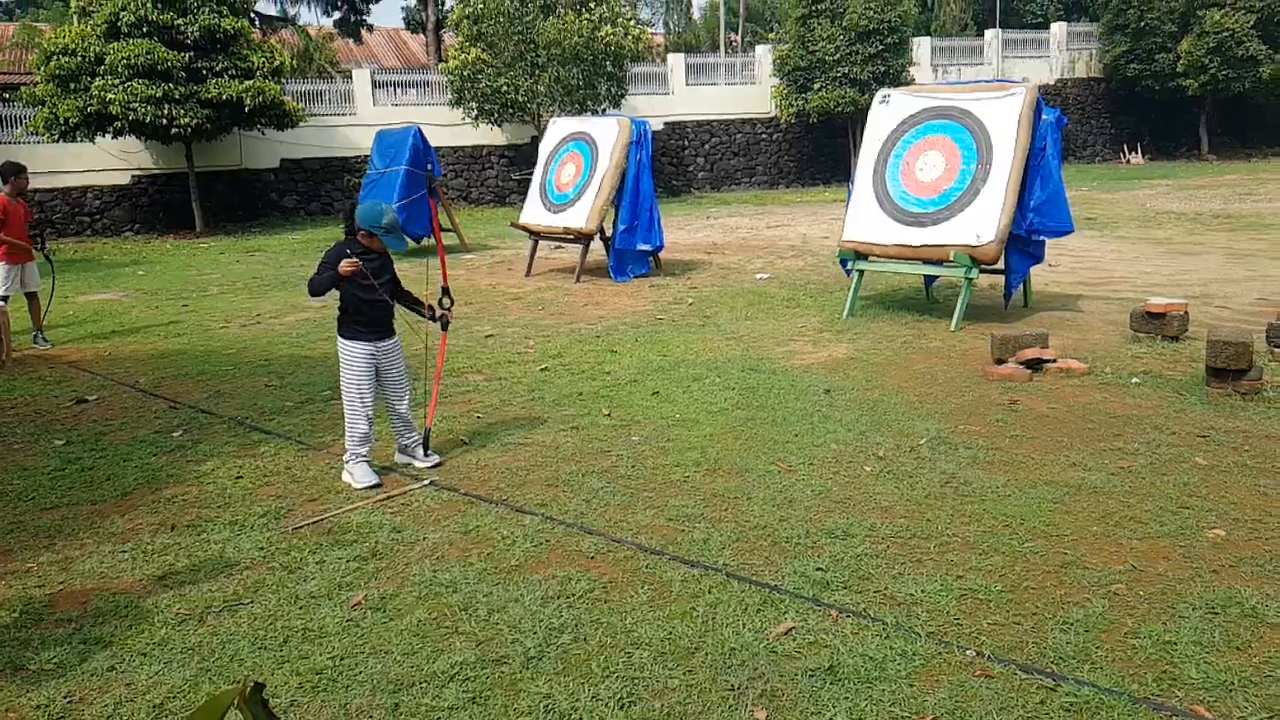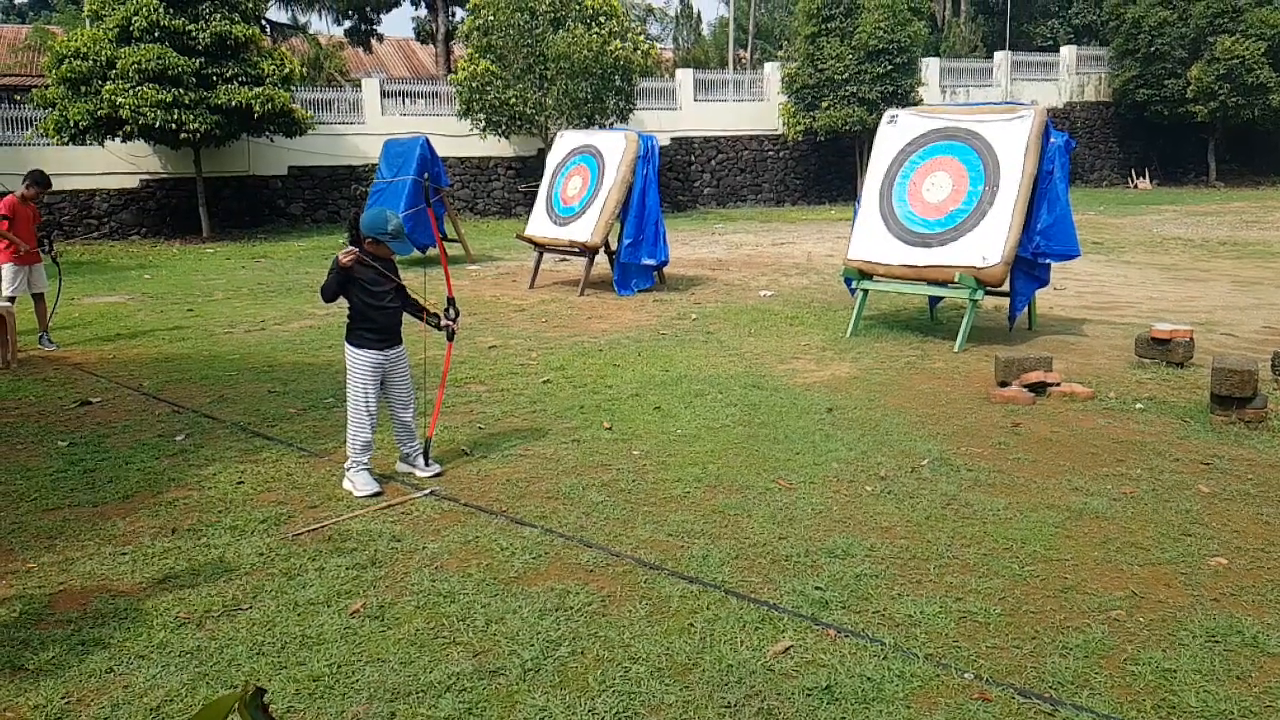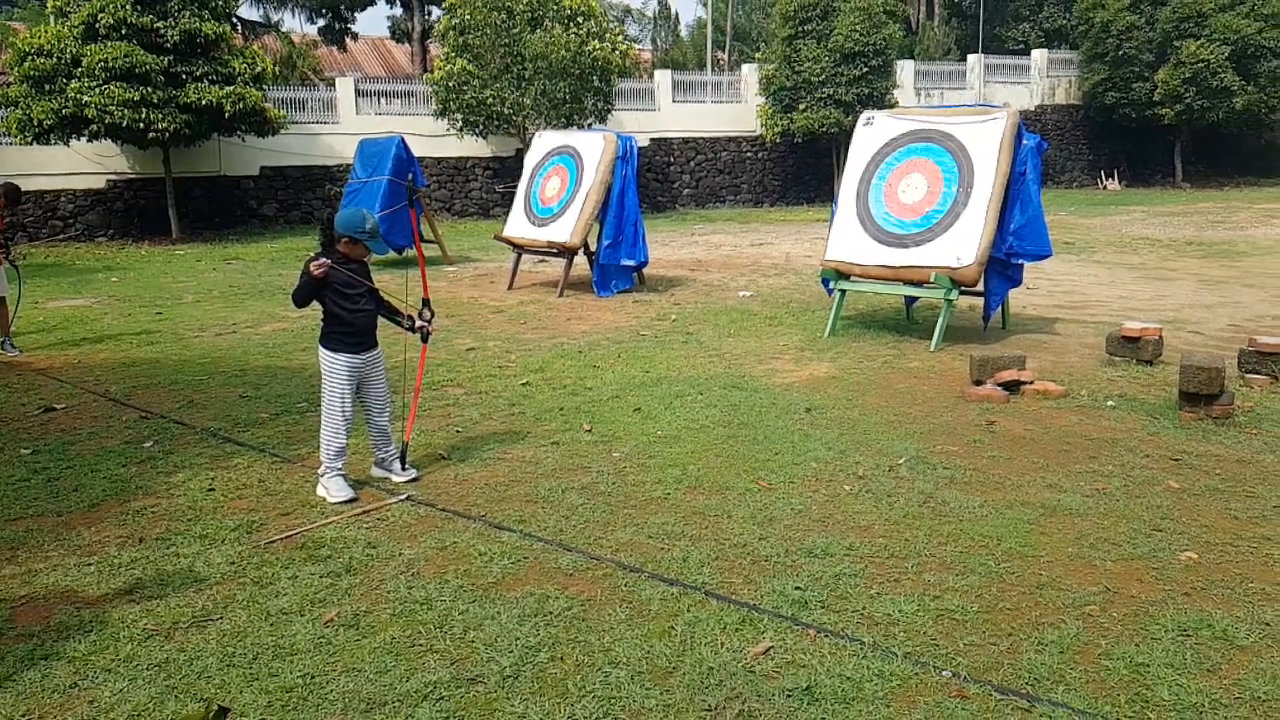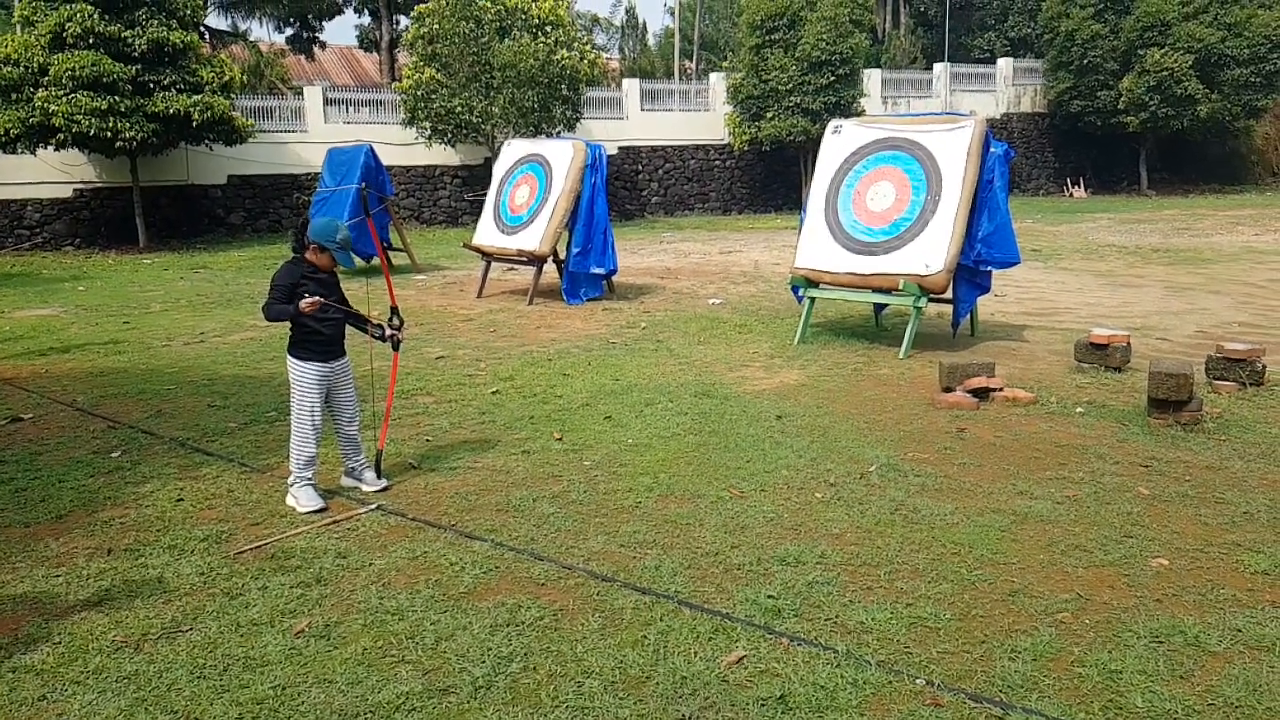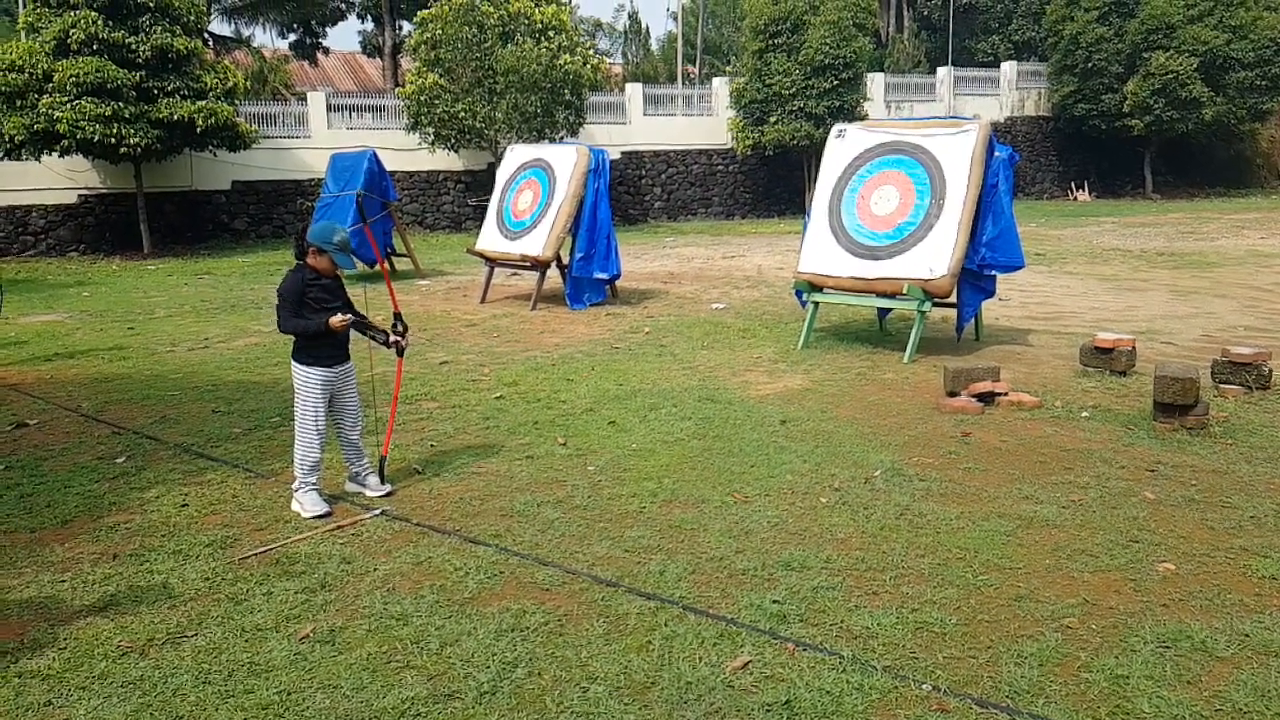
dt=0.7s
person 1, frame 1
left shoulder: (383, 256)
right shoulder: (340, 253)
left elbow: (397, 292)
right elbow: (314, 287)
left wrist: (429, 312)
right wrist: (337, 273)
left hip: (387, 340)
right hip: (356, 343)
left knee: (399, 397)
right knee: (360, 404)
left ankle: (409, 446)
right ankle: (355, 461)
person 1, frame 2
left shoulder: (387, 264)
right shoulder: (349, 262)
left elbow: (404, 299)
right elbow: (328, 295)
left wrist: (435, 320)
right wrist: (341, 269)
left hip: (394, 348)
right hip: (363, 350)
left knee: (404, 406)
right knee: (363, 411)
left ankle: (411, 456)
right ankle: (356, 469)
person 1, frame 3
left shoulder: (359, 266)
right shoulder: (321, 264)
left elbow: (377, 301)
right elbow: (299, 301)
left wrist: (409, 322)
right wrist: (312, 279)
left hip: (370, 351)
right hip: (339, 355)
left knee: (380, 410)
right knee: (338, 416)
left ankle: (386, 461)
right ankle: (330, 475)
person 1, frame 4
left shoulder: (329, 276)
right shoulder: (290, 272)
left elbow: (345, 311)
right elbow: (270, 310)
left wrist: (379, 331)
right wrist: (298, 310)
left hip: (338, 360)
right hip: (307, 364)
left knee: (348, 419)
right knee: (307, 425)
left ankle: (356, 469)
right ankle: (300, 485)
person 1, frame 5
left shoulder: (333, 280)
right shoulder: (295, 281)
left elbow: (352, 315)
right elbow: (285, 322)
left wrist: (384, 337)
right wrist: (325, 325)
left hip: (342, 365)
right hip: (311, 369)
left knee: (351, 424)
right knee: (311, 430)
left ankle: (360, 475)
right ankle: (304, 490)
